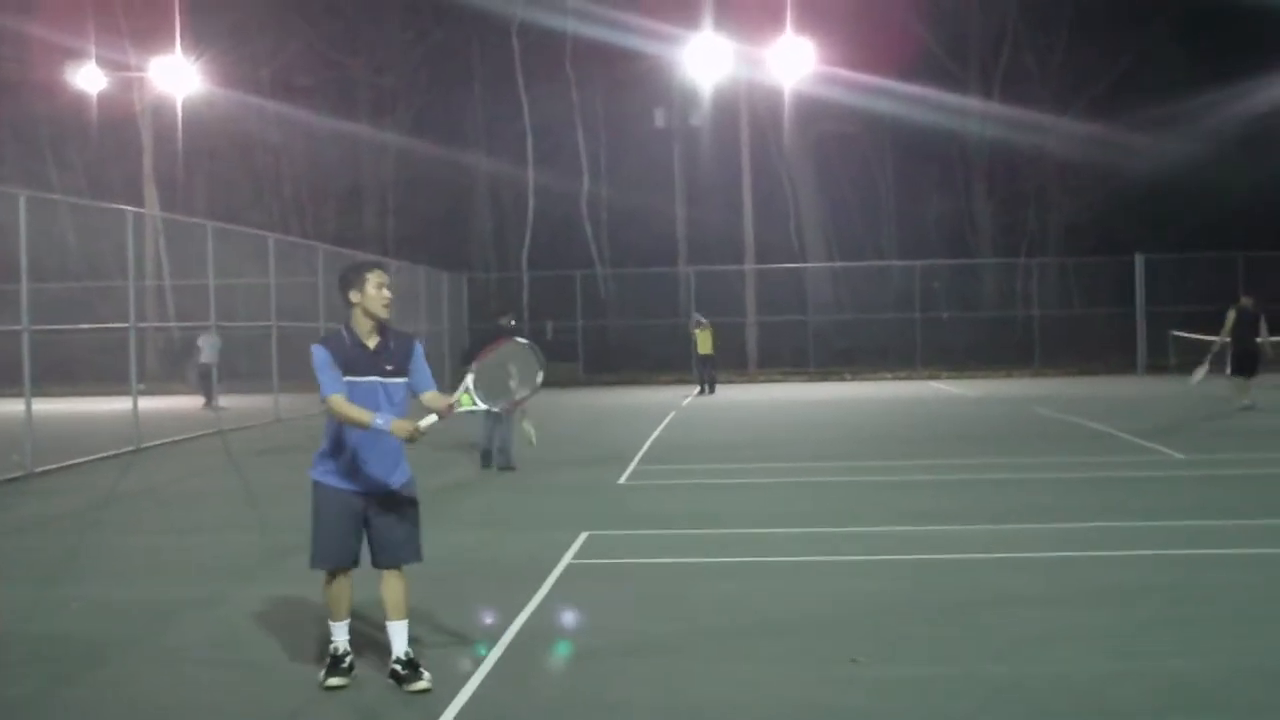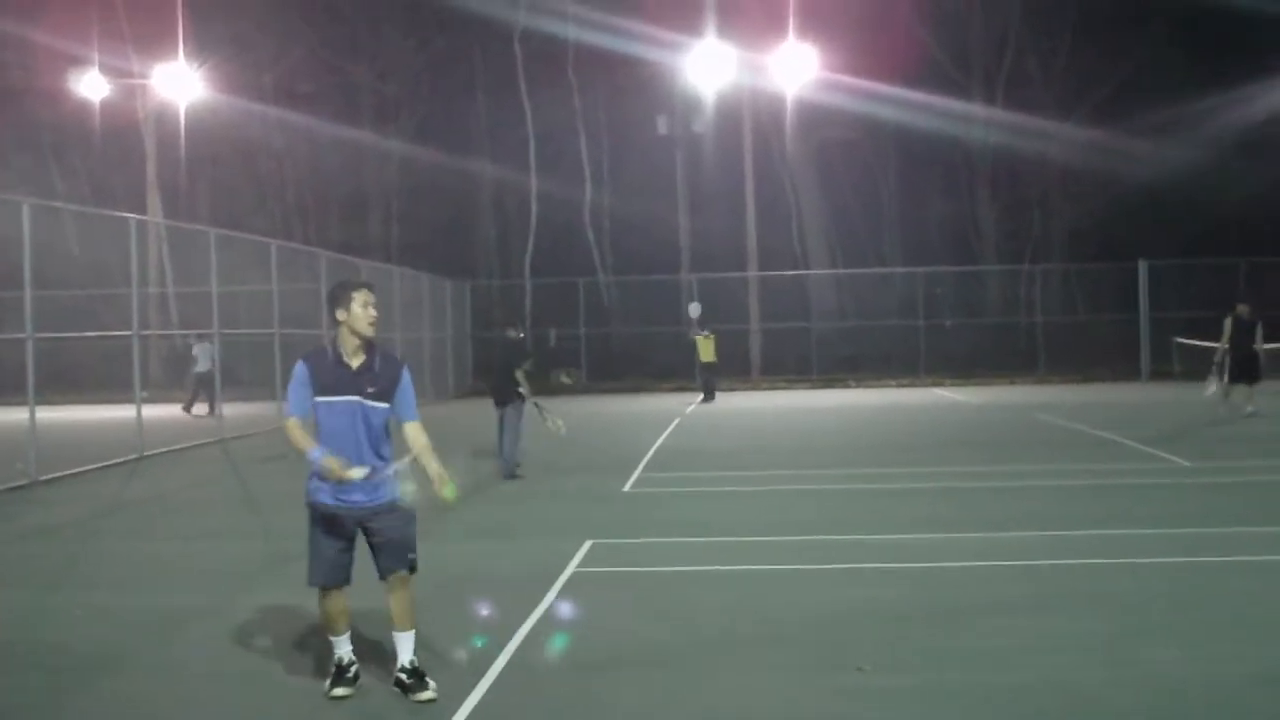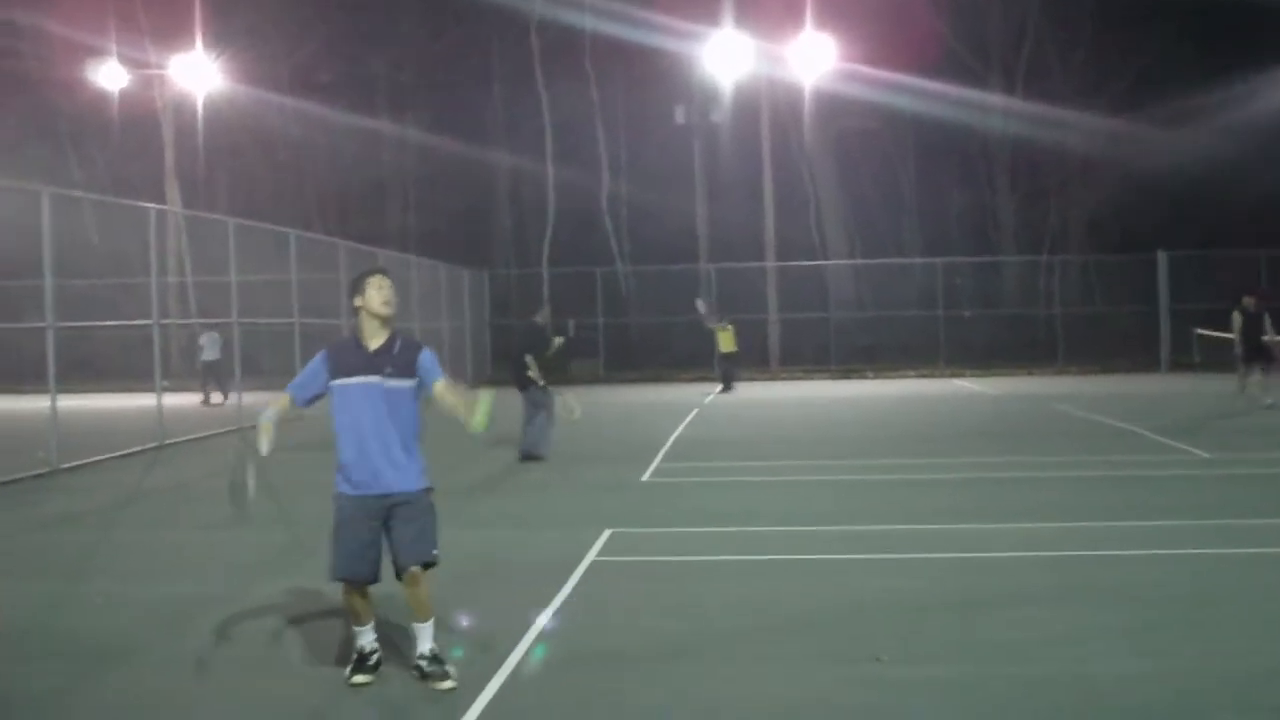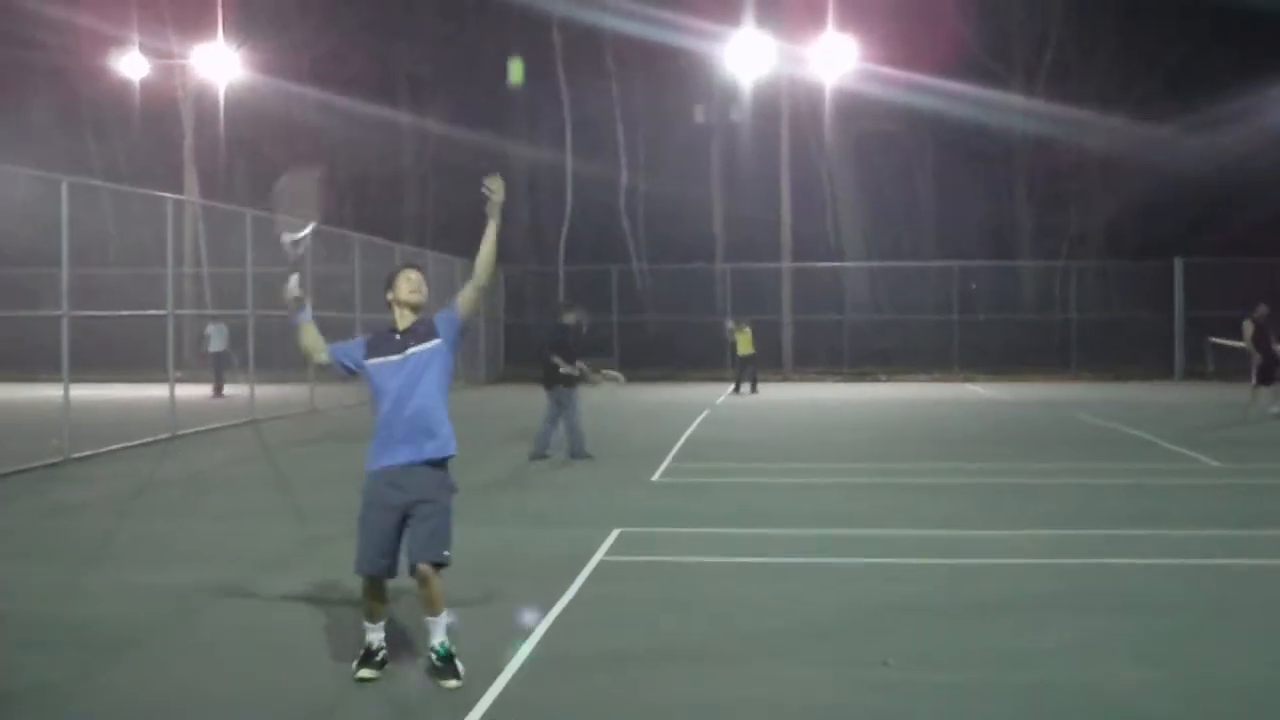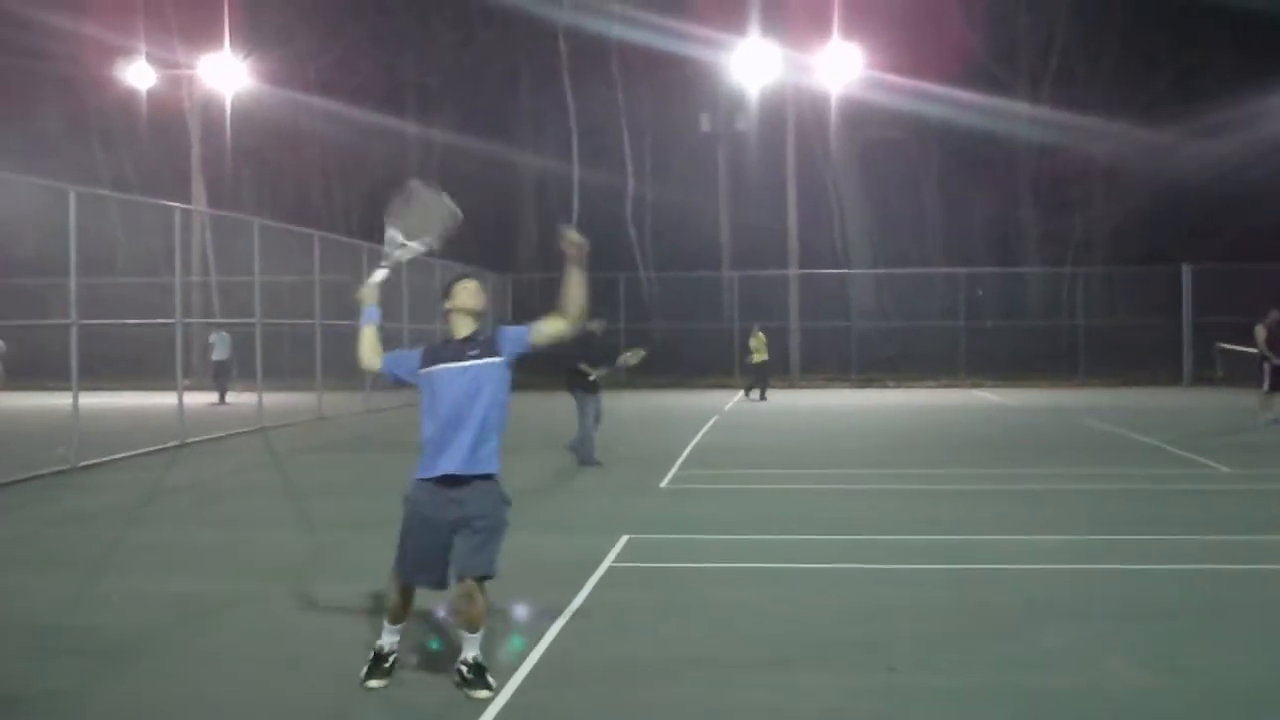
dt=0.3s
person 1, frame 1
left shoulder: (407, 346)
right shoulder: (327, 349)
left elbow: (428, 396)
right elbow: (337, 406)
left wrist: (453, 404)
right wrist: (386, 422)
left hip: (392, 479)
right hip: (338, 480)
left knee: (393, 565)
right knee: (337, 567)
left ankle: (400, 656)
right ankle: (340, 650)
person 1, frame 2
left shoulder: (394, 371)
right shoulder: (311, 368)
left elbow: (411, 427)
right elbow: (294, 425)
left wrist: (436, 470)
right wrist: (322, 459)
left hip: (383, 496)
right hip: (330, 500)
left knee: (399, 576)
right knee: (329, 586)
left ankle: (406, 666)
right ankle: (344, 661)
person 1, frame 3
left shoulder: (415, 354)
right shoulder: (333, 358)
left elbow: (441, 390)
right elbow: (292, 398)
left wrist: (463, 402)
right wrist: (268, 418)
left hip: (408, 487)
right hip: (355, 491)
left knee: (415, 570)
right knee: (353, 580)
left ankle: (426, 652)
right ankle: (367, 648)
person 1, frame 4
left shoulder: (442, 330)
right shoulder: (370, 347)
left elbow: (479, 280)
right elbow: (319, 353)
left wrist: (494, 217)
right wrist: (301, 310)
left hip: (430, 473)
right hip: (382, 474)
left knee: (426, 569)
right knee: (372, 572)
left ankle: (438, 648)
right ankle: (375, 644)
person 1, frame 5
left shoulder: (504, 343)
right shoulder: (426, 357)
left elbow: (569, 322)
right elbow: (371, 361)
left wrist: (575, 264)
right wrist: (371, 308)
left hip: (482, 487)
right hip: (433, 486)
left knee: (471, 583)
right knee: (405, 580)
left ankle: (470, 661)
right ankle: (387, 647)
person 2, frame 1
left shoulder: (485, 336)
right shoulder: (510, 335)
left elbow: (468, 359)
left knee: (489, 420)
right knee: (505, 422)
left ankle: (486, 448)
right ankle: (504, 461)
person 2, frame 2
left shoulder: (502, 345)
right shoulder: (516, 345)
right elbow: (516, 368)
left wrist: (523, 368)
right wrist: (525, 386)
left hip: (498, 392)
right hip: (512, 393)
left knee: (504, 429)
right knee: (512, 431)
left ankle: (507, 463)
right ankle: (508, 469)
person 2, frame 3
left shoulder: (529, 330)
right shoulder: (536, 331)
left elbow: (542, 353)
right elbow: (527, 353)
left wrist: (554, 345)
right wrist: (534, 371)
left hip: (524, 379)
right hip: (532, 379)
left knee: (530, 415)
right knee: (547, 410)
left ankle: (526, 451)
right ankle: (533, 448)
person 2, frame 4
left shoulder: (569, 331)
right shoulder: (560, 331)
right elbow: (550, 355)
left wrist: (579, 365)
right wrist: (565, 366)
left hip: (559, 379)
right hip: (561, 380)
left knee: (552, 415)
right knee: (571, 414)
left ankle: (538, 451)
right ankle: (577, 450)
person 2, frame 5
left shoulder: (593, 337)
right shoulder: (584, 338)
right elbow: (577, 362)
right wrist: (593, 371)
left hip: (590, 384)
right hip: (583, 384)
left knee: (595, 416)
right knee: (587, 420)
left ankle: (578, 446)
right ankle: (585, 456)
